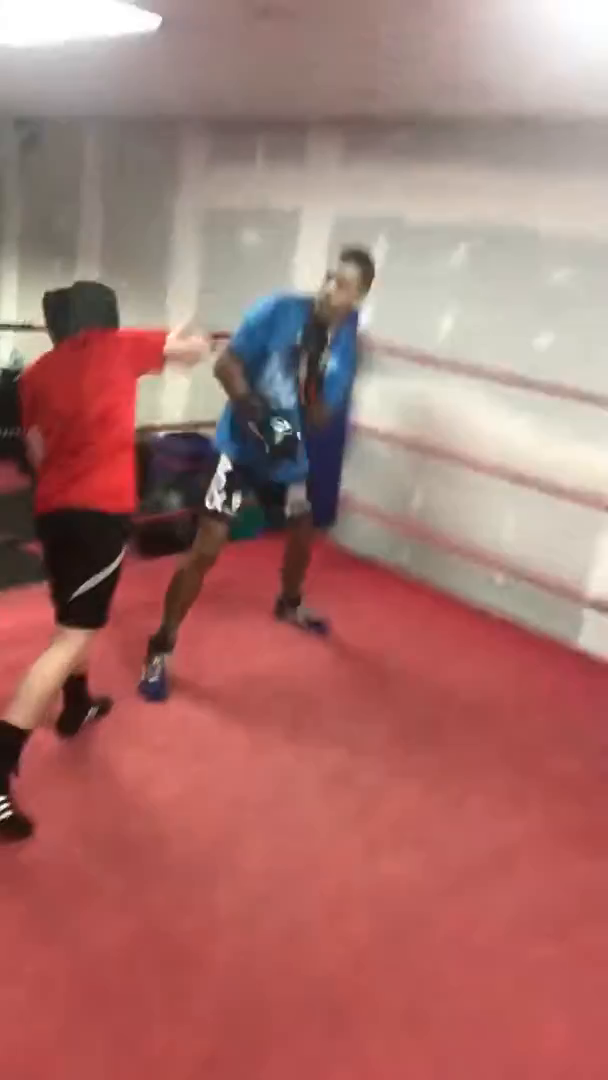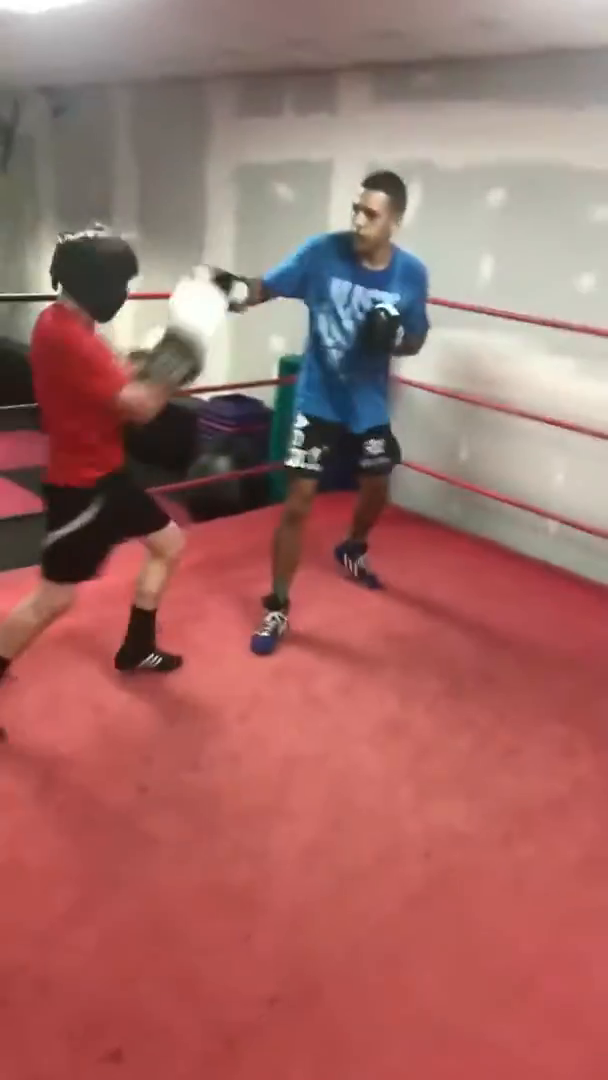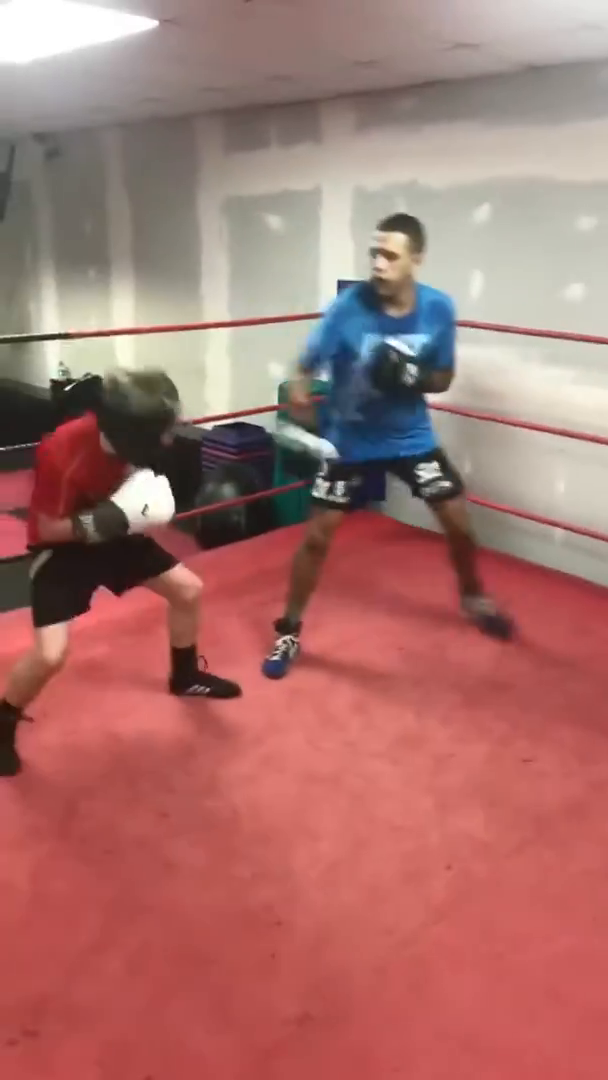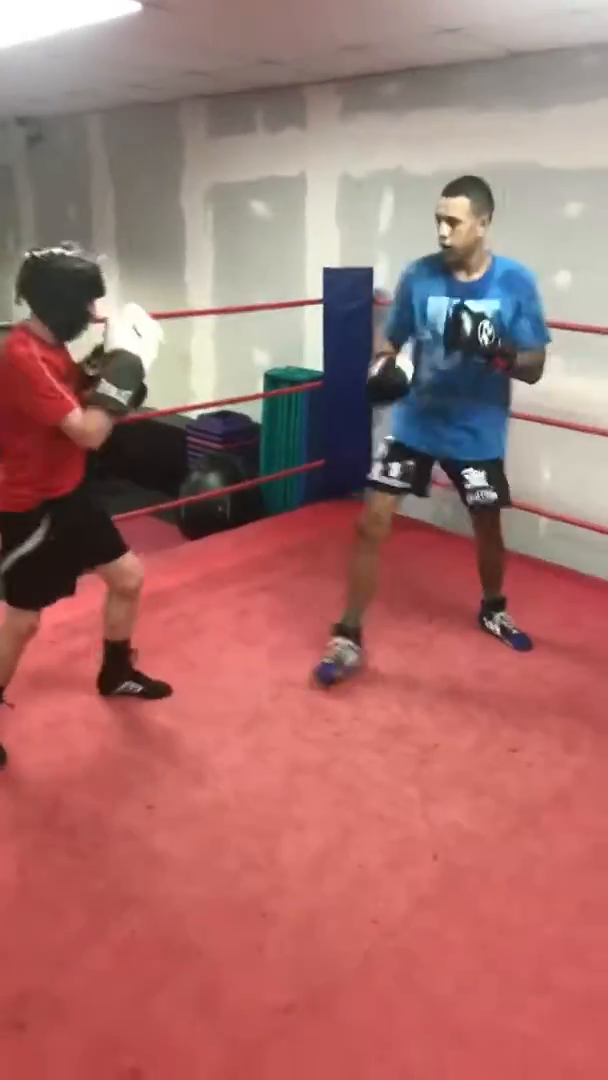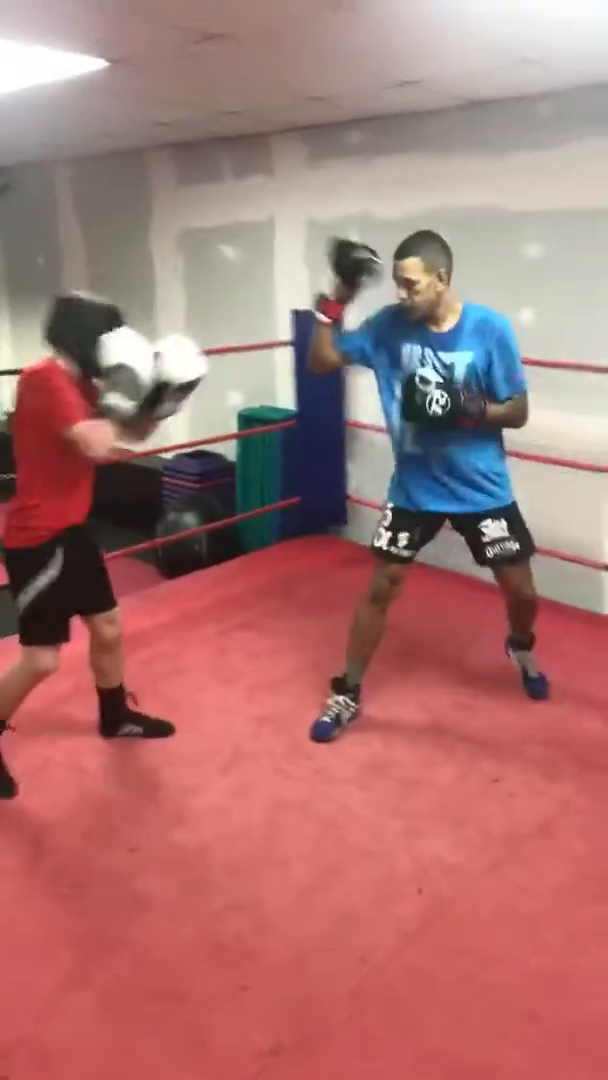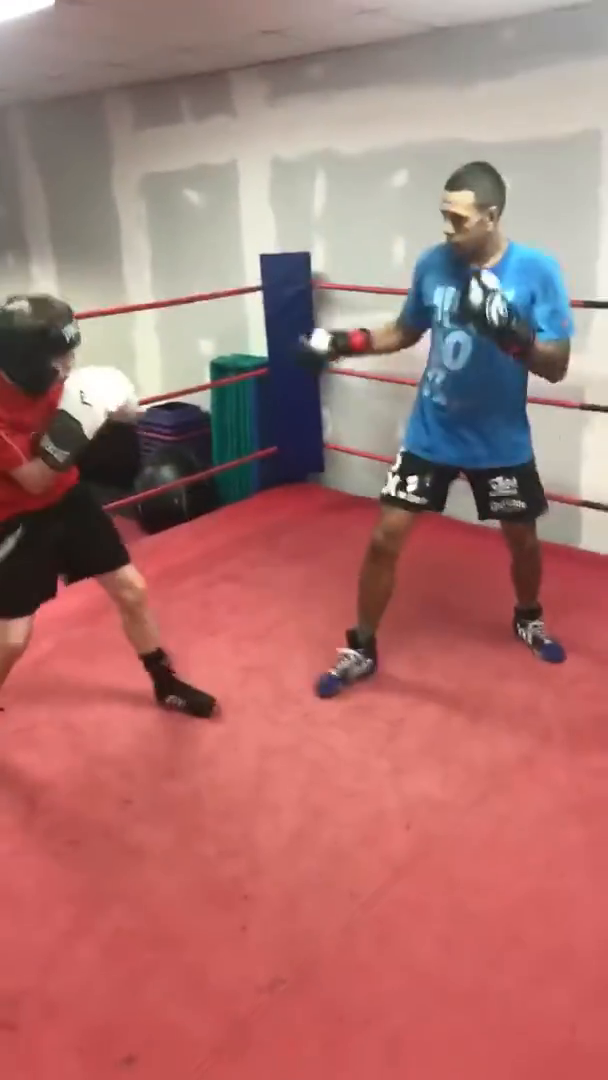
dt=0.4s
person 1, frame 1
left shoulder: (345, 348)
right shoulder: (280, 311)
left elbow: (319, 419)
right elbow: (227, 364)
left wrist: (313, 366)
right wrist: (255, 413)
left hip: (287, 457)
right hip: (241, 446)
left knee: (302, 537)
right knee: (206, 550)
left ankle: (290, 604)
right ankle: (161, 648)
person 1, frame 2
left shoulder: (411, 274)
right shoulder: (322, 253)
left elbow: (416, 342)
right elbow: (264, 289)
left wrist: (394, 336)
right wrist: (236, 288)
left hip: (369, 406)
right hip: (318, 402)
left knee: (376, 492)
right knee: (297, 505)
left ankle: (352, 551)
right ankle: (276, 608)
person 1, frame 3
left shoulder: (438, 308)
right shoulder: (350, 305)
left elbow: (443, 379)
right elbow: (307, 367)
left wrist: (415, 377)
right wrist: (300, 416)
left hip: (410, 437)
right hip: (350, 439)
left knee: (457, 523)
right knee: (317, 535)
left ankle: (475, 600)
right ankle: (288, 632)
person 1, frame 4
left shoulder: (516, 282)
right shoulder: (418, 276)
left elbow: (533, 368)
right elbow: (390, 341)
left wrist: (494, 348)
right wrist: (383, 367)
left hip: (478, 433)
right hip: (414, 426)
left knee: (487, 529)
right knee: (371, 524)
left ankle: (493, 609)
right ankle: (347, 638)
person 1, frame 5
left shoulder: (491, 329)
right shoulder: (391, 324)
left elbow: (517, 413)
right elbow: (322, 360)
left wrist: (461, 408)
right wrist: (337, 297)
left hip: (482, 488)
right hip: (414, 487)
left knee: (521, 591)
right knee: (382, 588)
left ankle: (521, 648)
right ankle: (346, 693)
person 1, frame 6
left shoulder: (537, 271)
right shoulder: (434, 263)
left elbow: (556, 366)
right elbow: (407, 331)
left wrist: (511, 331)
right wrist: (348, 342)
left hip: (502, 441)
right hip: (432, 434)
left knee: (523, 541)
right knee: (386, 539)
left ankle: (528, 618)
right ankle: (361, 650)
person 2, frame 1
right shoulder: (117, 346)
right elbow: (191, 348)
right wrist: (202, 340)
left hip: (53, 510)
right hip: (102, 510)
left knee: (77, 616)
right knee: (72, 638)
left ankle: (75, 706)
person 2, frame 2
left shoulder: (58, 322)
right shoulder: (70, 339)
left elbow: (112, 380)
right elbow: (140, 406)
left wrist: (160, 359)
right wrist: (183, 345)
left hip: (103, 469)
right hip: (81, 481)
left knee: (169, 544)
right knee: (56, 597)
left ankle: (138, 647)
person 2, frame 3
left shoulder: (126, 435)
right shoulder: (62, 452)
right elbow: (48, 528)
left wrist: (127, 514)
right wrist: (112, 519)
left hip: (111, 529)
right hip: (61, 546)
left knee: (188, 589)
right knee: (50, 653)
left ankle: (186, 676)
person 2, frame 4
left shoulder: (48, 343)
left elbow: (74, 397)
right elbow: (88, 434)
left wrist: (104, 364)
right wrist: (126, 365)
left hip: (69, 492)
left knee: (129, 577)
left ankle: (116, 672)
person 2, frame 5
left shoulder: (73, 382)
right shoulder: (44, 381)
left elbow: (130, 433)
right elbow: (97, 445)
left wrist: (171, 387)
right wrist: (123, 380)
left hip: (71, 530)
right hip: (41, 540)
left knee: (108, 631)
right knee: (41, 659)
left ankle: (116, 715)
person 2, frame 6
left shoulder: (48, 375)
right elbow: (34, 480)
left wrist: (112, 400)
right wrist: (74, 423)
left hip: (71, 499)
left knee: (131, 590)
left ankle: (165, 683)
